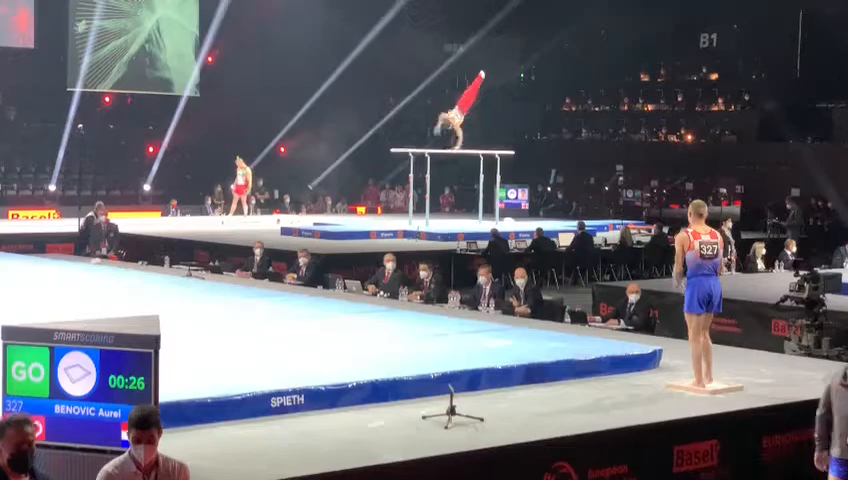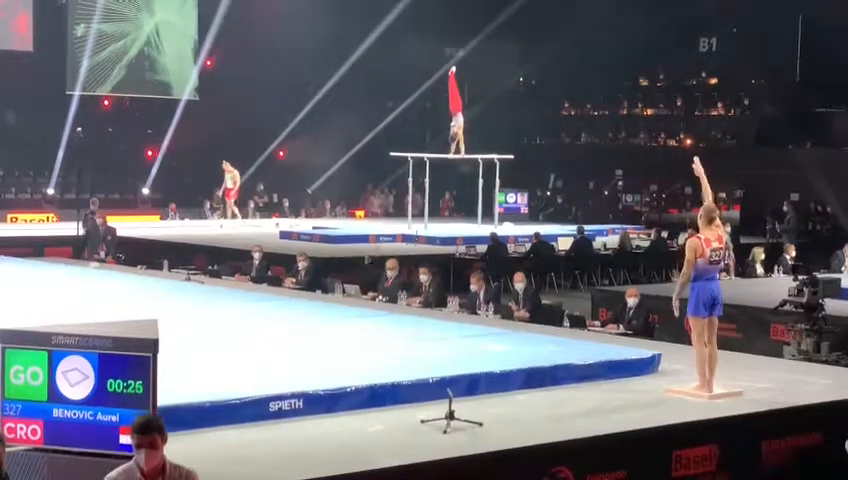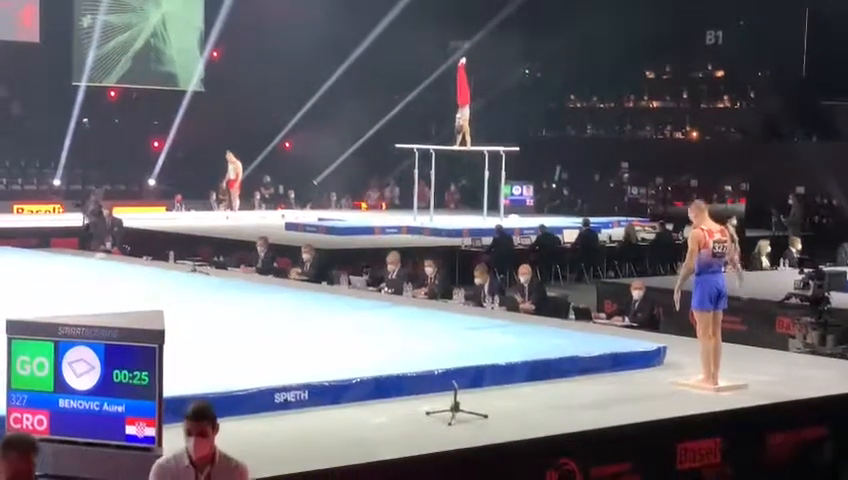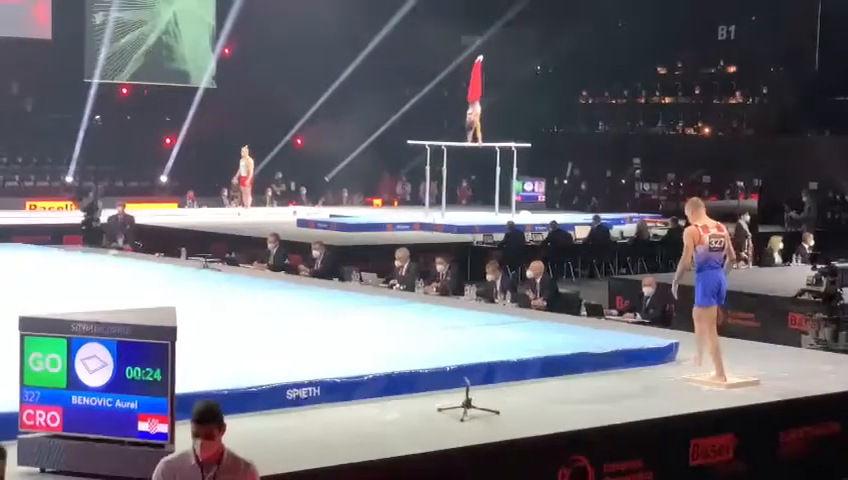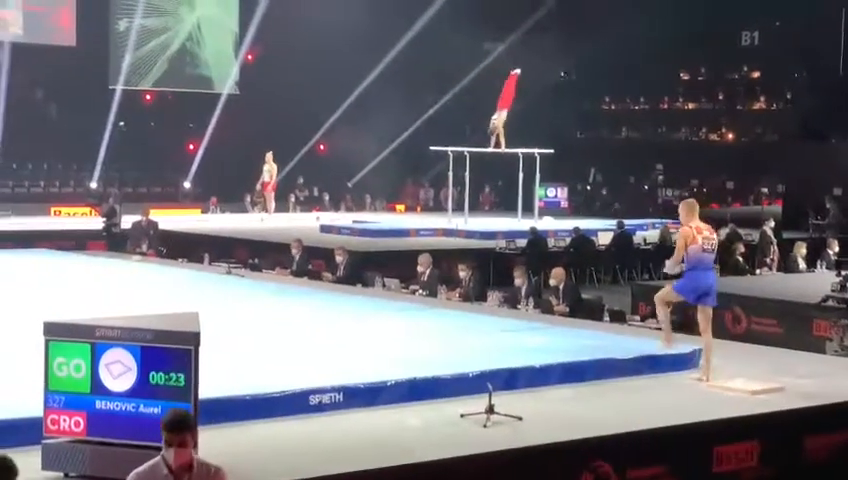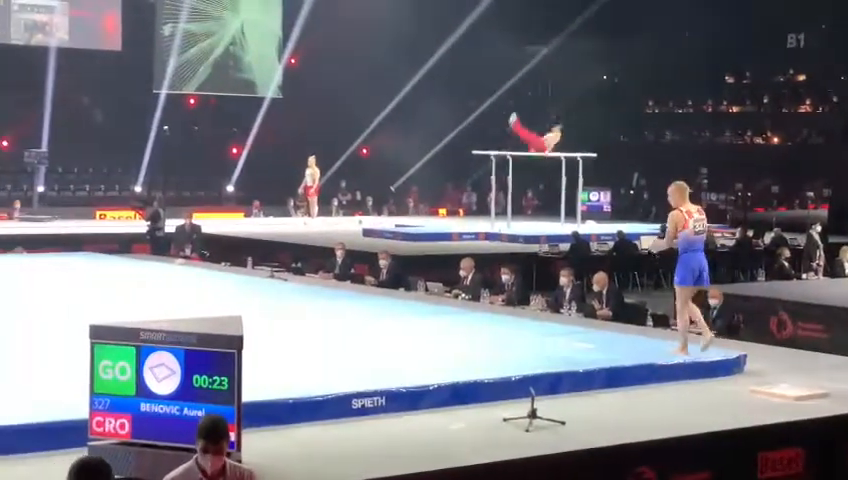
dt=0.7s
person 1, frame 1
left shoulder: (683, 236)
right shoulder: (716, 235)
left elbow: (678, 269)
right elbow: (719, 266)
left wrist: (679, 285)
left hip: (696, 284)
right hip: (714, 284)
left knee: (695, 336)
right knee: (704, 332)
left ankle: (699, 380)
right ankle: (708, 374)
person 1, frame 2
left shoulder: (694, 242)
right shoulder: (720, 233)
left elbow: (687, 274)
right elbow: (710, 203)
left wrist: (676, 295)
right wrist: (702, 175)
left hip: (700, 289)
right hip: (716, 287)
left knee: (699, 341)
right knee: (711, 340)
left ankle: (702, 384)
right ankle: (710, 382)
person 1, frame 3
left shoulder: (697, 233)
right shoulder: (724, 231)
left elbow: (689, 265)
right elbow: (733, 259)
left wrist: (677, 288)
right wrist: (740, 277)
left hip: (704, 282)
right hip: (720, 281)
left knee: (704, 333)
right knee: (716, 332)
left ankle: (707, 377)
right ankle: (714, 375)
person 1, frame 4
left shoulder: (692, 230)
right shoulder: (721, 228)
left elbow: (686, 261)
right elbow: (732, 257)
left wrist: (675, 281)
left hip: (705, 278)
right hip: (720, 277)
left knee: (710, 329)
right knee: (698, 316)
left ankle: (720, 373)
right ankle: (699, 357)
person 1, frame 5
left shoulder: (685, 231)
right shoulder: (712, 232)
left elbow: (677, 259)
left wrist: (669, 267)
right wrist: (682, 266)
left hip: (693, 278)
right hip: (710, 278)
left knee: (659, 298)
right knee: (706, 328)
left ankle: (667, 338)
right ankle: (705, 372)
person 1, frame 6
left shoulder: (675, 215)
right shoulder: (700, 211)
left elbow: (667, 243)
left wrist: (657, 247)
right wrist: (675, 241)
left hip: (687, 260)
right hip: (701, 258)
left knee: (682, 306)
right knee: (686, 302)
left ankle: (683, 348)
right ankle: (705, 332)
